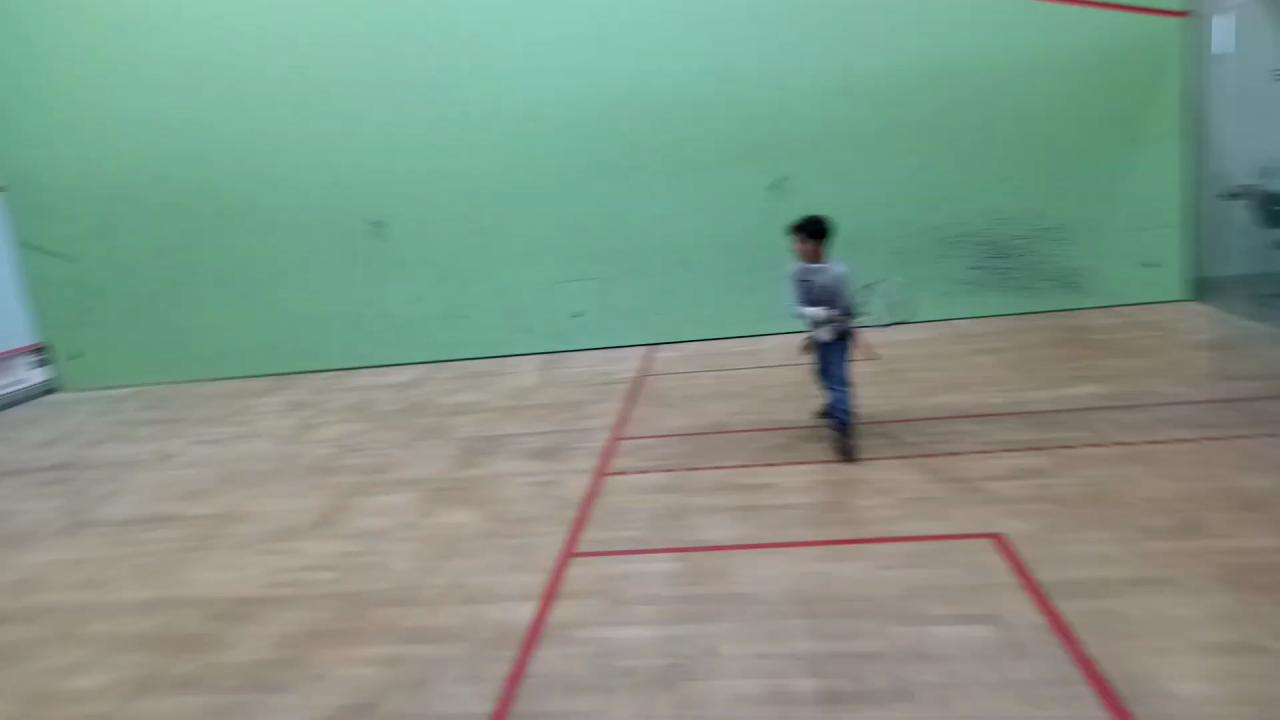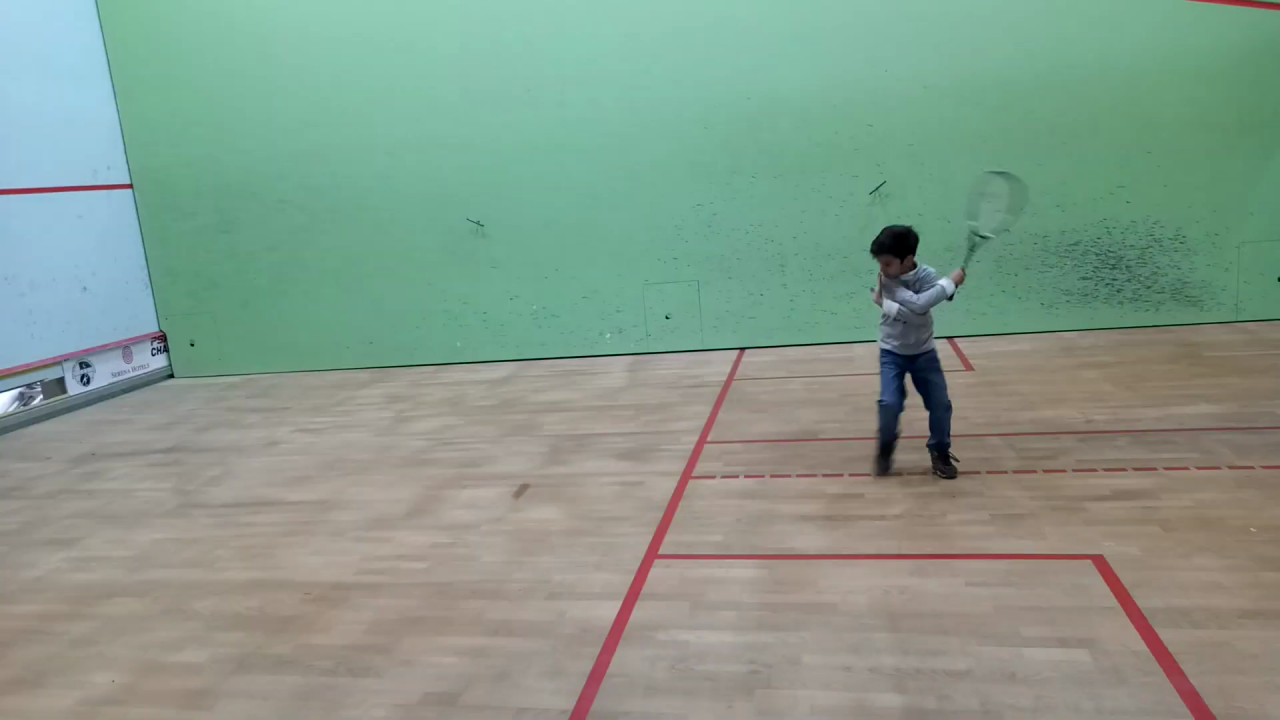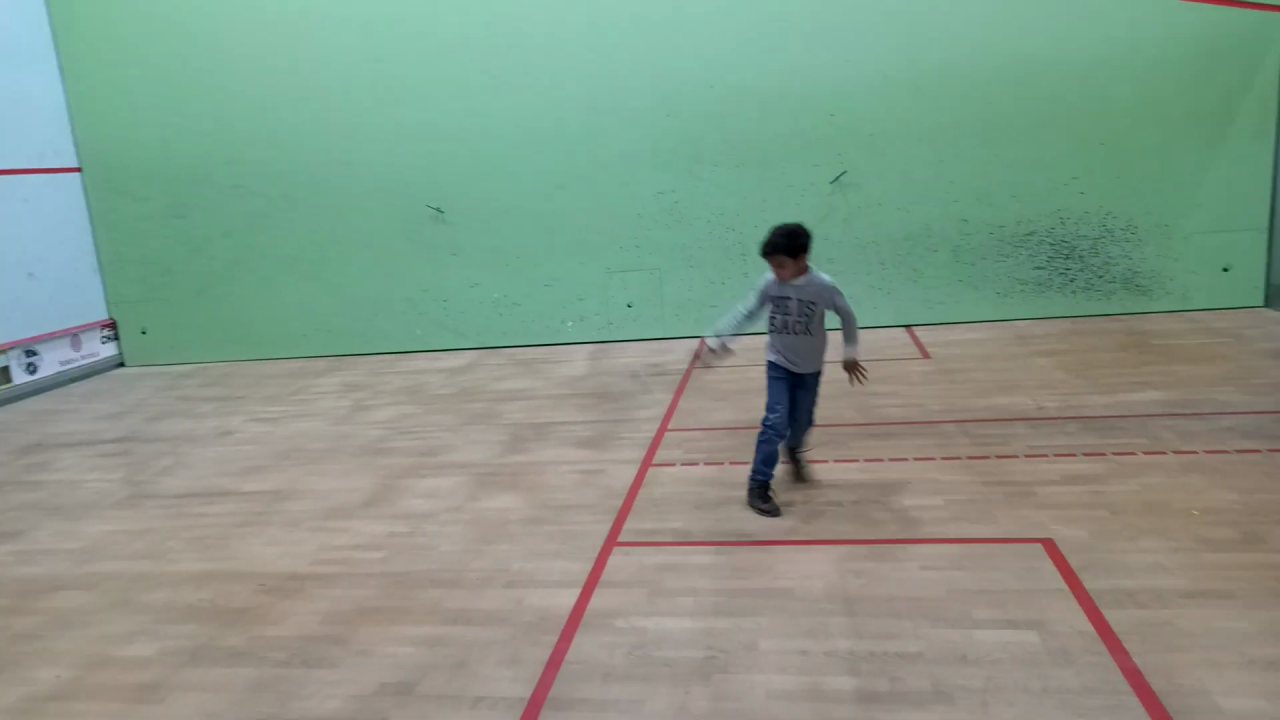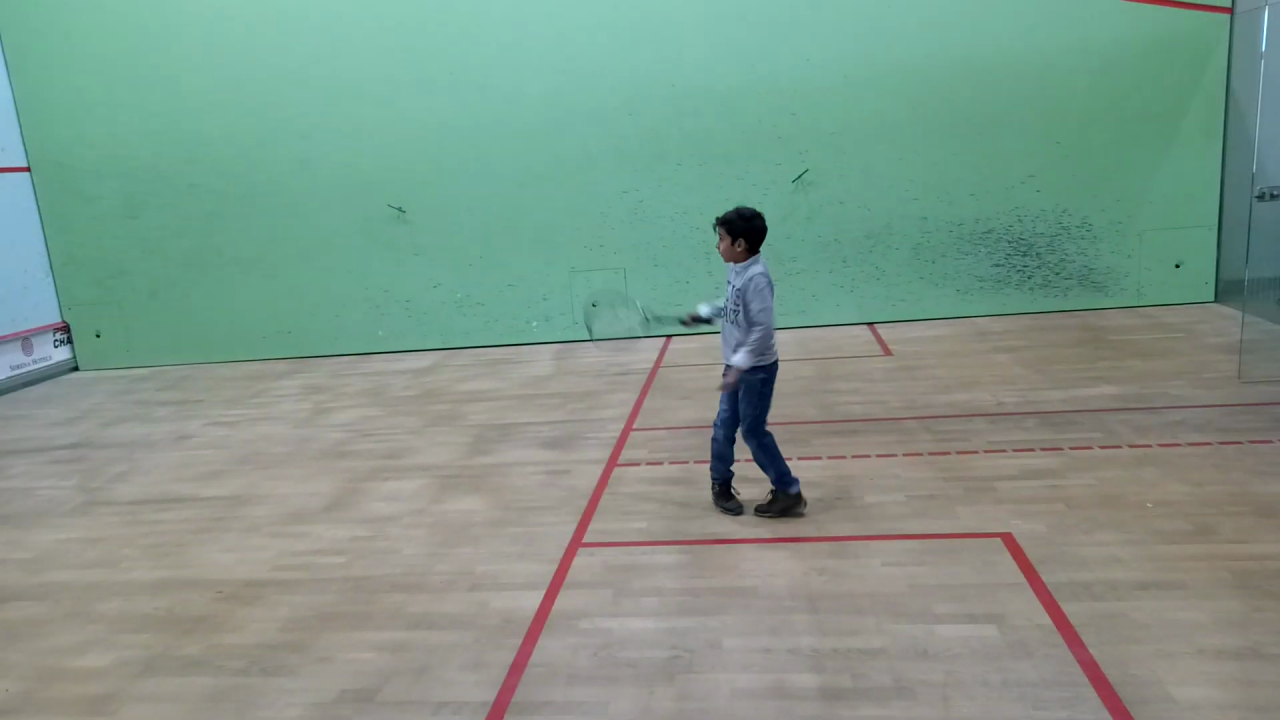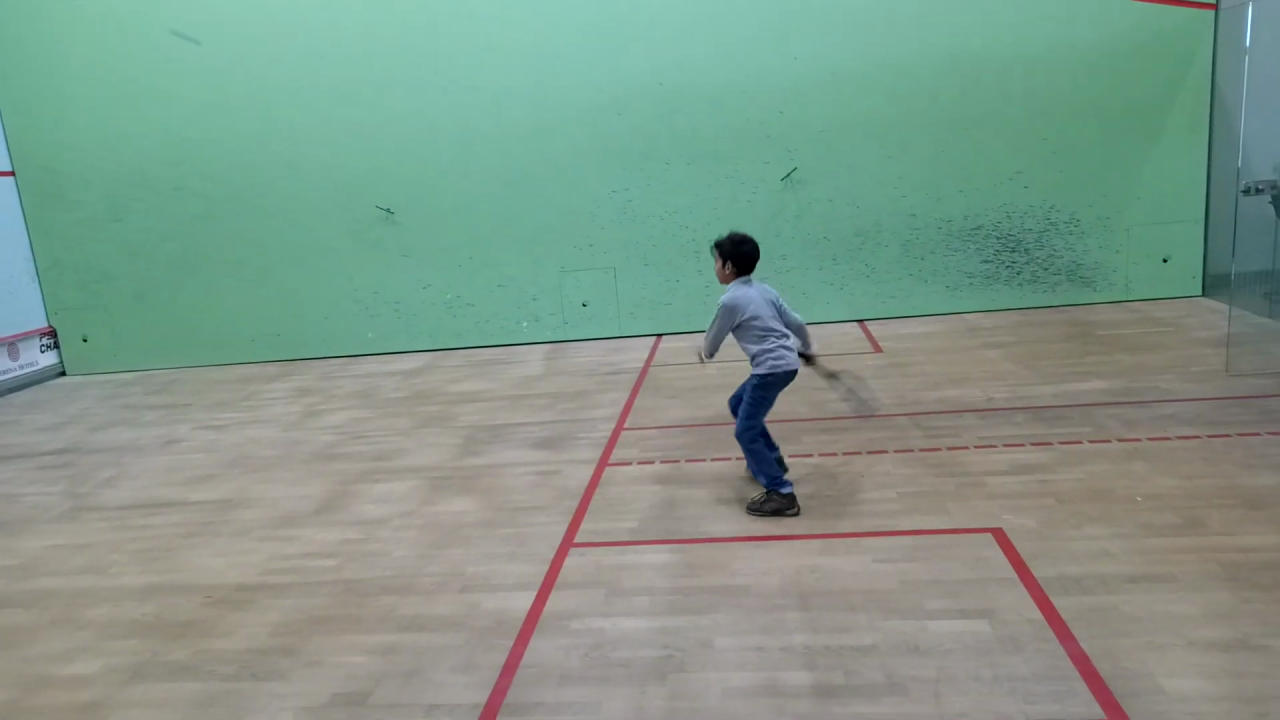
dt=0.4s
person 1, frame 1
left shoulder: (837, 272)
right shoulder: (797, 272)
left elbow: (846, 312)
right elbow: (797, 308)
left wrist: (821, 335)
right wrist: (822, 314)
left hip: (838, 333)
right hip: (820, 333)
left knee: (837, 377)
right knee: (827, 375)
left ankle: (843, 432)
right ankle: (835, 408)
person 1, frame 2
left shoulder: (927, 275)
right shoulder: (886, 281)
left elbow: (920, 311)
right elbow: (916, 303)
left wrist: (889, 305)
right wrist: (950, 282)
left hip: (923, 350)
right hip: (893, 351)
left knee: (940, 404)
right knee: (890, 402)
left ankle: (939, 452)
right ankle: (886, 445)
person 1, frame 3
left shoulder: (824, 286)
right shoulder: (771, 283)
left elbow: (847, 316)
right elbow: (748, 311)
left wrist: (850, 355)
right wrist: (718, 338)
left hip: (811, 368)
right hip: (780, 364)
left knee: (802, 422)
right knee: (776, 423)
left ankle: (793, 454)
right ankle: (758, 486)
person 1, frame 4
left shoulder: (757, 277)
right shoulder: (740, 272)
left elbow: (763, 327)
left wrist: (737, 366)
right wrist: (704, 312)
left hip: (756, 368)
right hip: (738, 364)
left knee: (753, 431)
right knee: (724, 426)
left ankle: (788, 492)
right ankle: (722, 488)
person 1, frame 5
left shoulder: (730, 302)
right shoulder: (764, 290)
left elbow: (714, 338)
right elbow: (795, 323)
left wrist: (706, 352)
right wrist: (806, 349)
left hip: (773, 370)
right hip: (784, 364)
left knee: (746, 430)
right knee: (737, 404)
left ankle: (781, 494)
right ankle: (772, 462)
